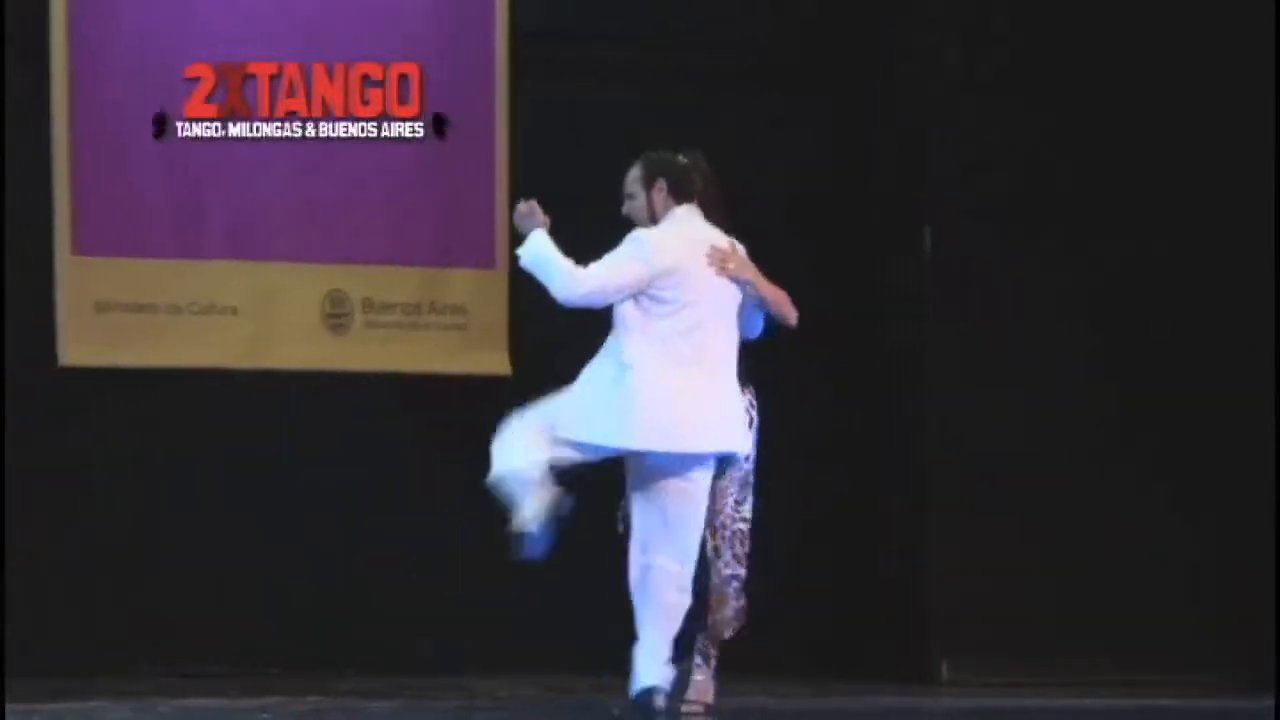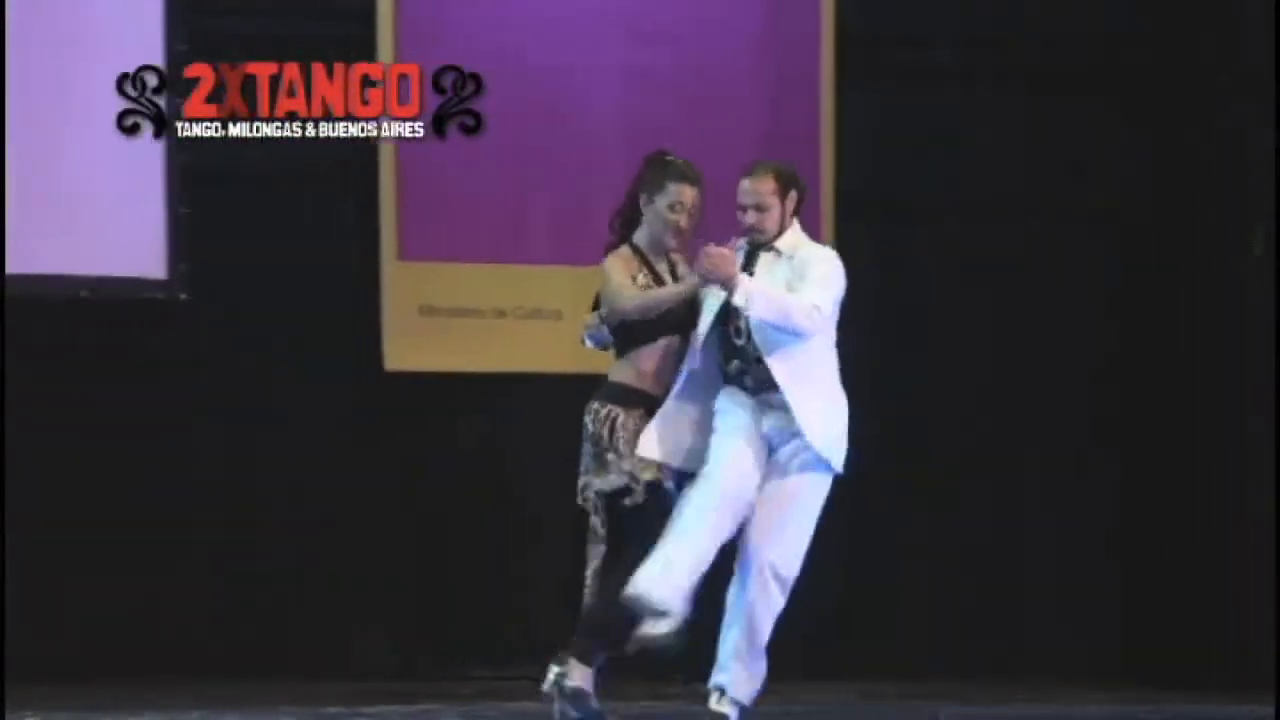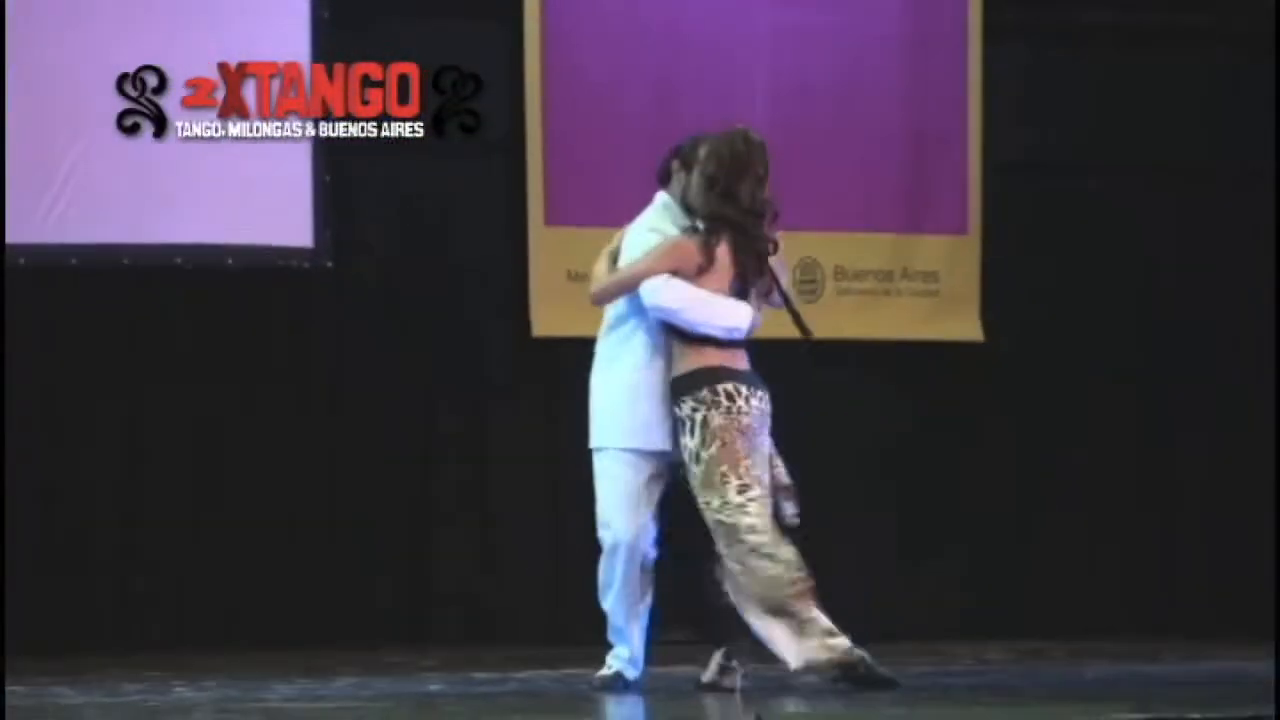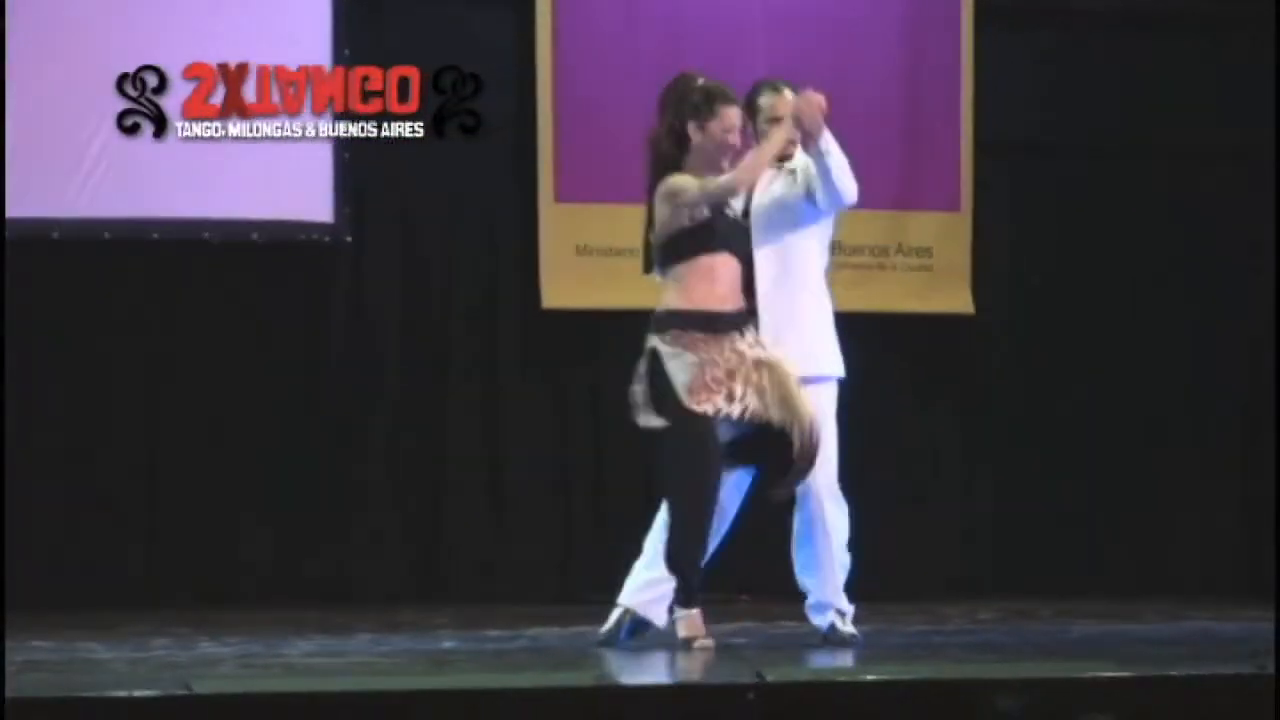
dt=1s
person 1, frame 1
left shoulder: (723, 256)
left elbow: (787, 315)
left wrist: (747, 277)
left knee: (720, 541)
left ankle: (703, 670)
right ankle: (690, 661)
person 1, frame 2
left shoulder: (680, 265)
right shoulder: (618, 265)
right elbow: (634, 306)
right wrist: (696, 283)
left hip: (661, 418)
right hip: (624, 415)
left knee: (633, 549)
right knee: (644, 543)
left ankle: (578, 669)
right ankle: (579, 666)
person 1, frame 3
left shoulder: (684, 251)
right shoulder: (761, 258)
left elbow: (599, 292)
left wrist: (607, 255)
left hip: (708, 404)
right hip: (747, 396)
left knee: (743, 527)
right knee: (748, 528)
left ankle: (818, 641)
person 1, frame 4
left shoulder: (708, 201)
right shoulder: (675, 187)
right elbow: (726, 187)
right wrist: (784, 129)
left hip: (730, 340)
right hip: (686, 342)
left knee: (792, 443)
right knee: (694, 484)
right ankle: (687, 609)
person 2, frame 1
left shoulder: (653, 244)
right shoulder: (731, 253)
left elbow: (577, 288)
right elbow: (749, 325)
left wrist: (534, 236)
left hip: (631, 408)
right hip: (700, 423)
left knee: (519, 436)
right knee: (665, 562)
left ankle: (534, 502)
person 2, frame 2
left shoulder: (820, 264)
right shoulder: (728, 259)
left elbow: (802, 318)
left wrist: (736, 284)
left hip: (801, 426)
right hip: (736, 411)
left knee: (766, 562)
right knee: (724, 489)
person 2, frame 3
right shoulder: (651, 232)
right elbow: (661, 295)
right wrist: (742, 317)
right hip: (637, 413)
right knee: (629, 537)
right ankle: (625, 658)
person 2, frame 4
left shoulder: (812, 176)
left elbow: (842, 191)
left wrist: (818, 132)
left hip: (798, 352)
left knee: (817, 483)
left ankle: (831, 611)
right ankle: (642, 603)
